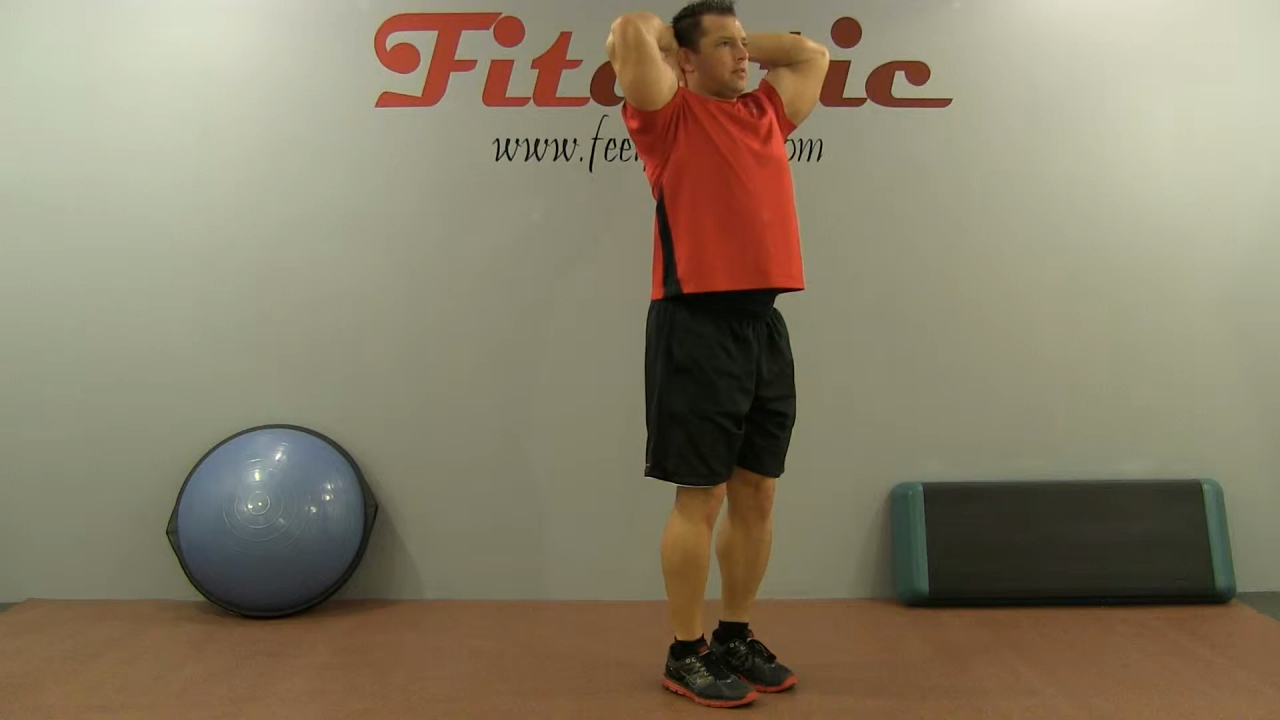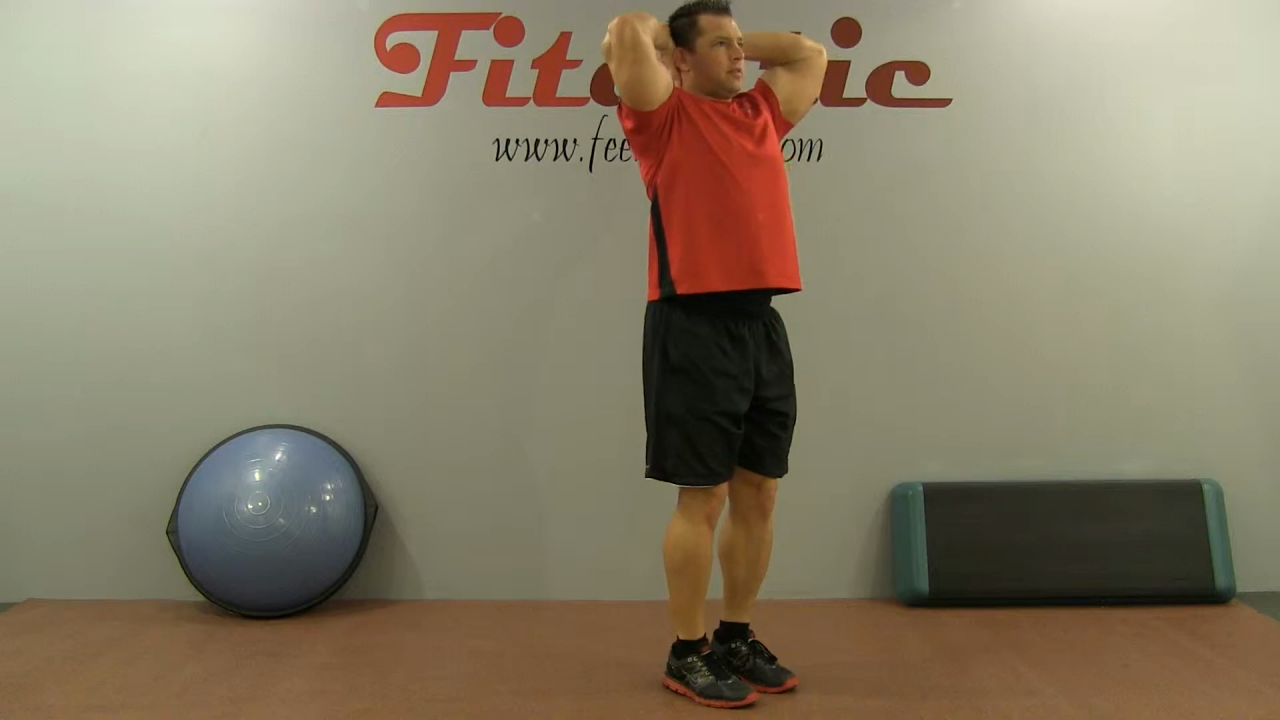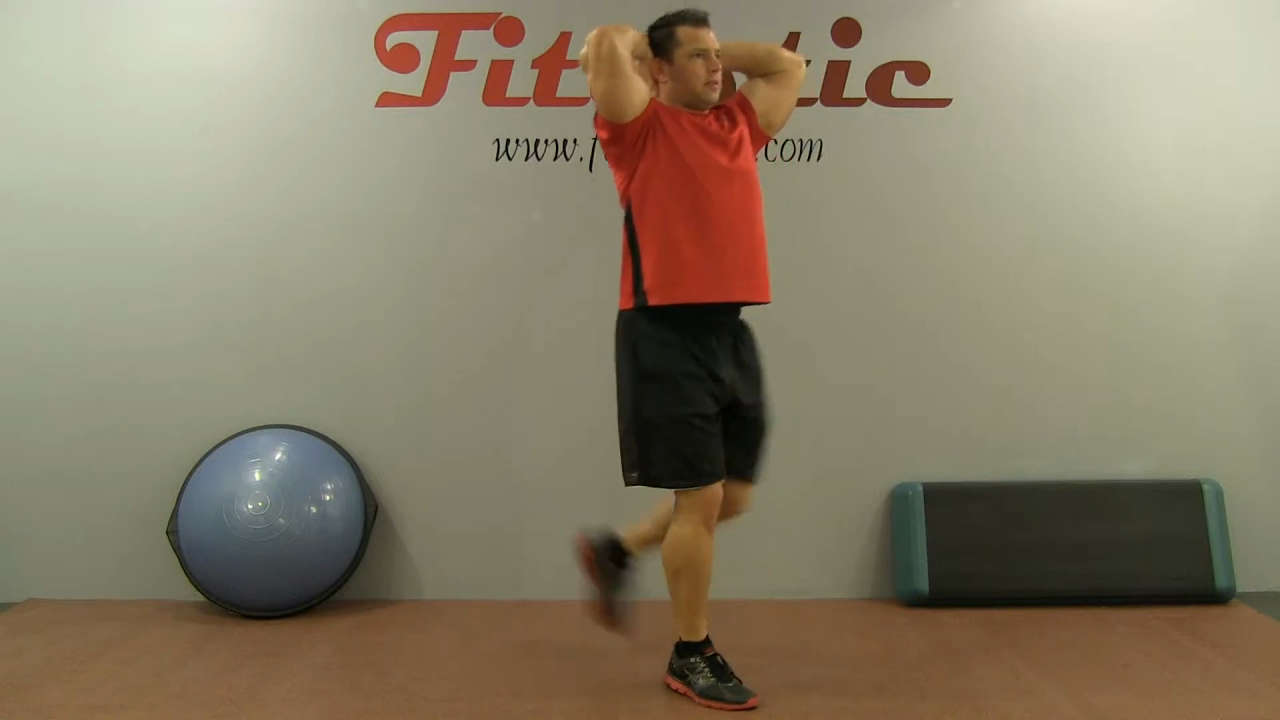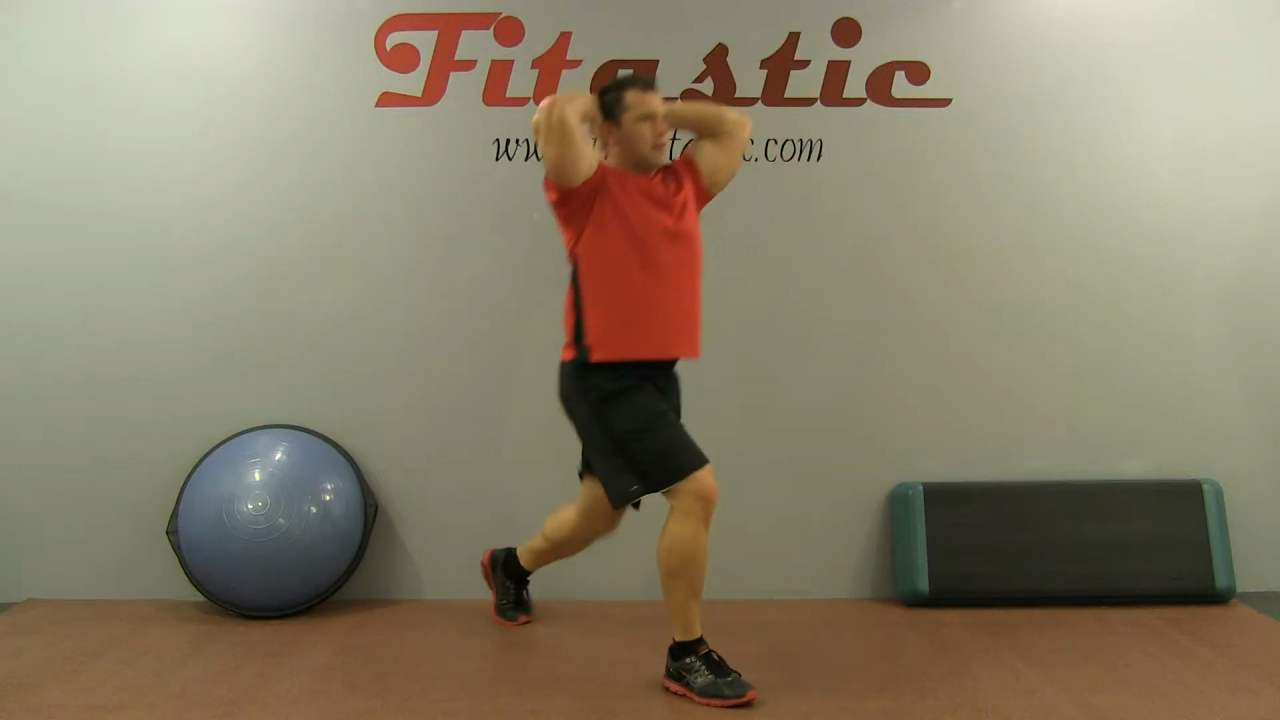
dt=0.4s
person 1, frame 1
left shoulder: (766, 113)
right shoulder: (670, 117)
left hip: (764, 324)
right hip: (697, 326)
left knee: (756, 495)
right knee: (699, 497)
left ankle: (736, 639)
right ankle: (686, 654)
person 1, frame 2
left shoulder: (762, 113)
right shoulder: (665, 117)
left hip: (762, 324)
right hip: (693, 327)
left knee: (758, 497)
right knee: (703, 498)
left ankle: (736, 641)
right ankle: (687, 654)
person 1, frame 3
left shoulder: (737, 125)
right shoulder: (641, 128)
left elbow: (789, 66)
right elbow: (603, 47)
left wrist: (718, 53)
right wrist: (640, 41)
left hip: (730, 331)
right hip: (665, 334)
left knee: (732, 494)
right knee: (700, 498)
left ankle: (615, 552)
right ankle: (690, 655)
person 1, frame 4
left shoulder: (683, 185)
right shoulder: (590, 190)
left elbow: (735, 125)
right elbow: (553, 116)
left wrist: (666, 107)
right wrist: (593, 105)
left hip: (657, 372)
right hip: (604, 375)
left knee: (602, 511)
right knee: (696, 490)
left ankle: (513, 564)
right ankle: (686, 655)
